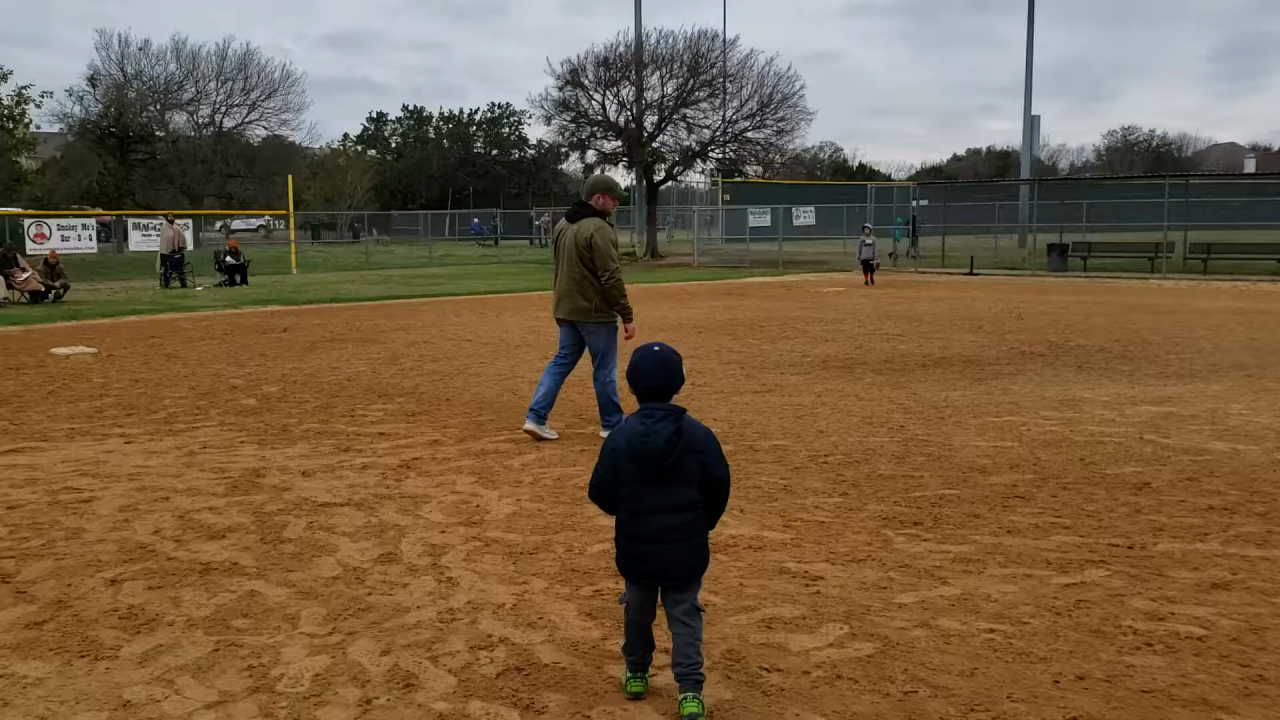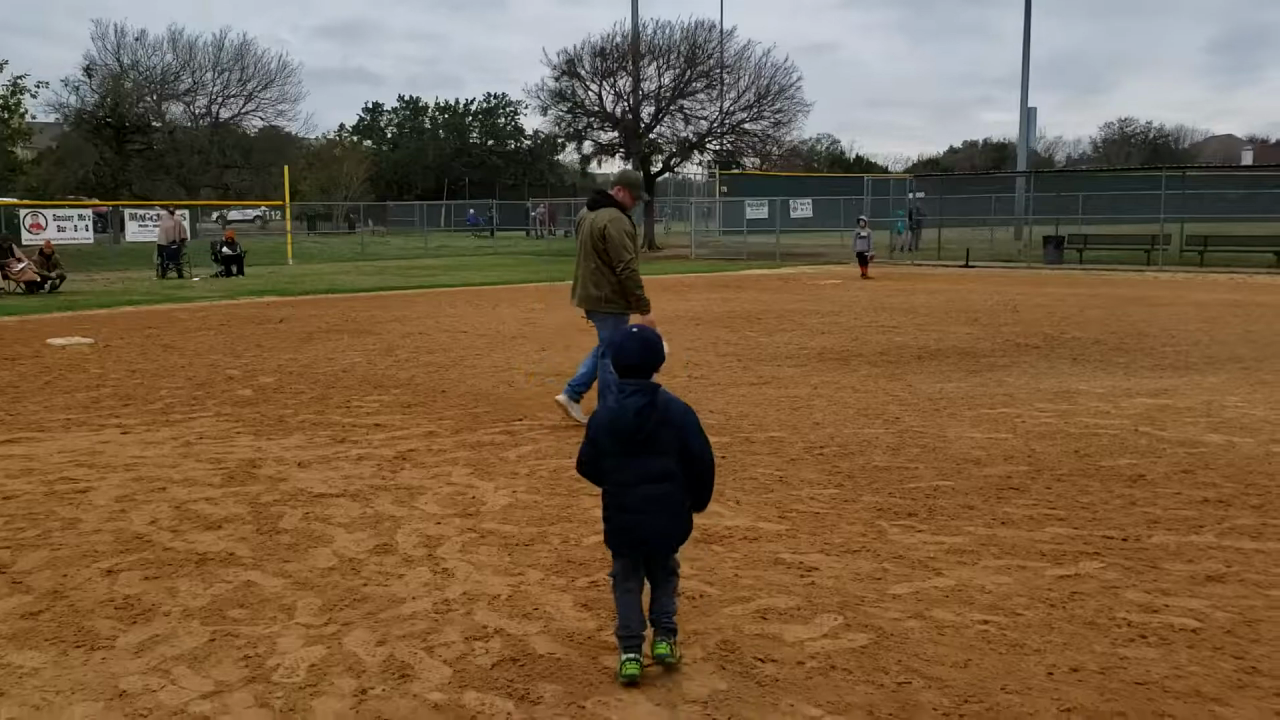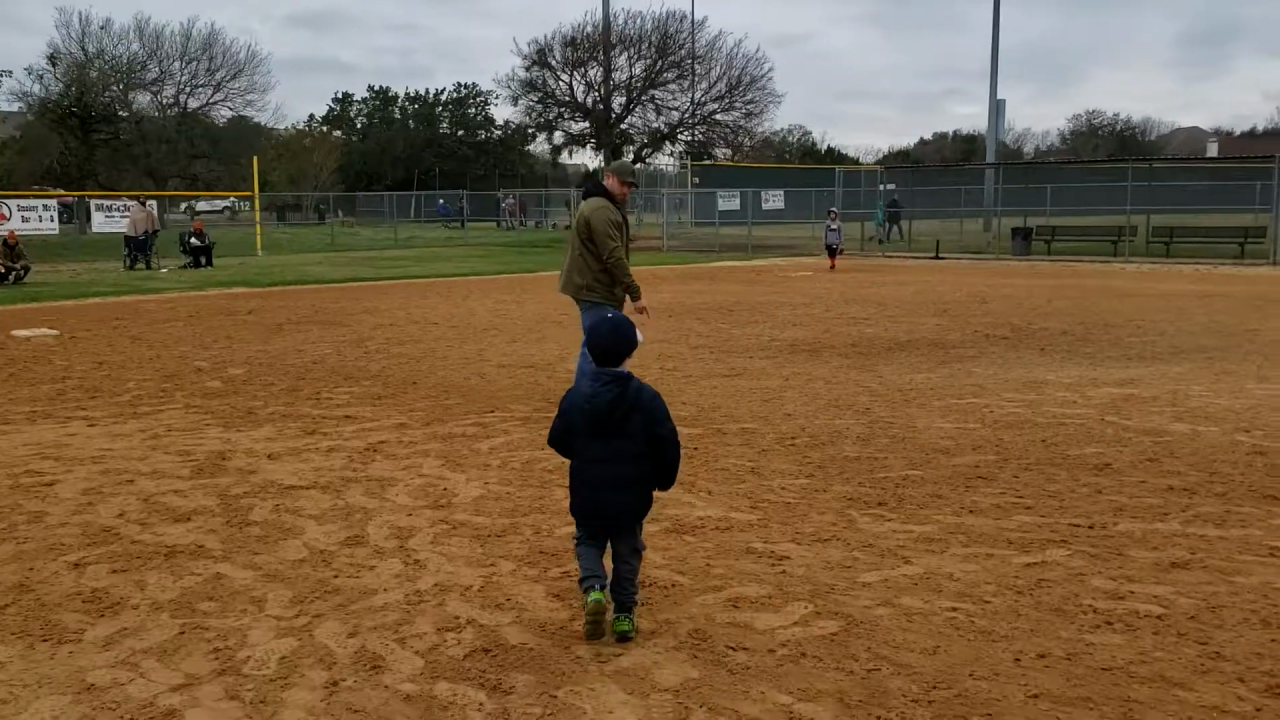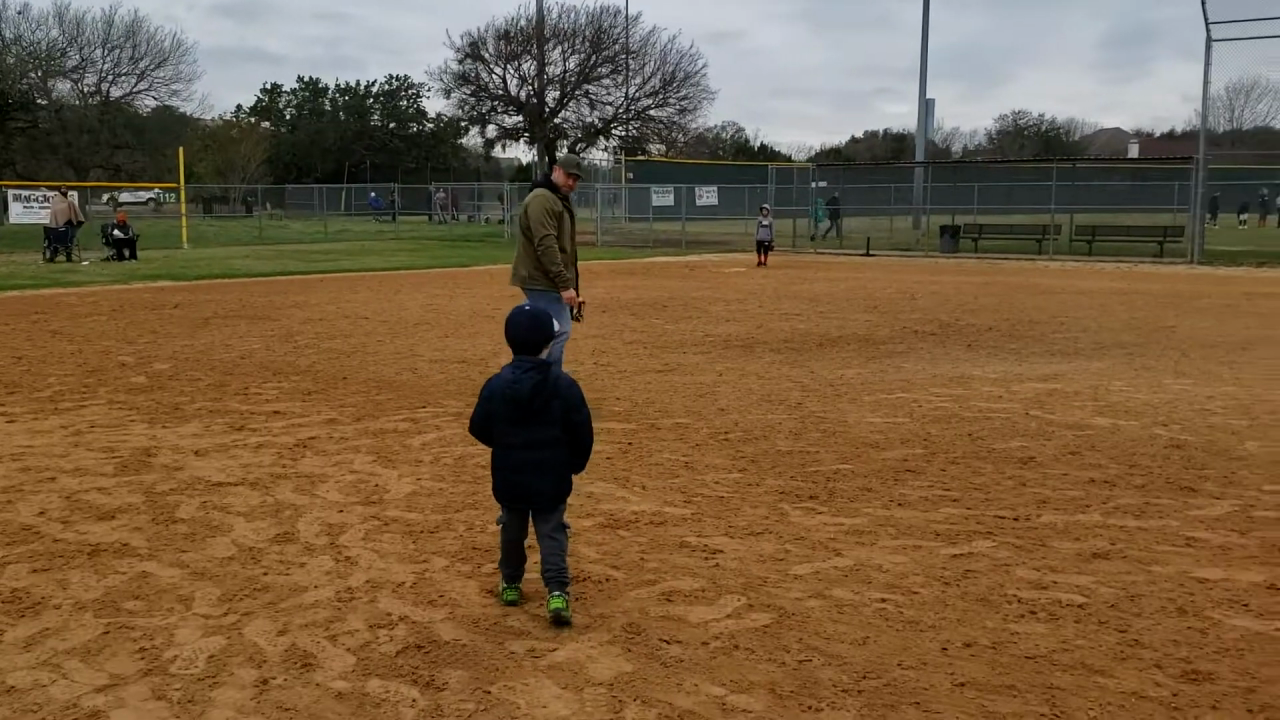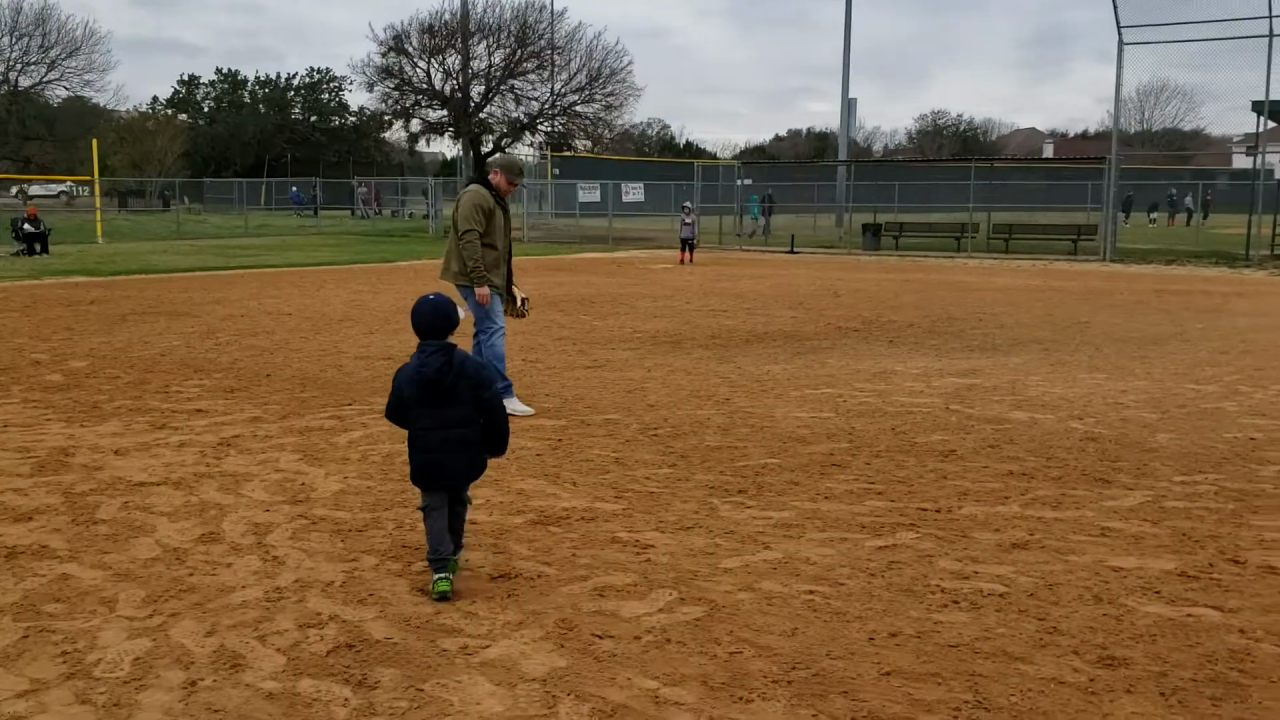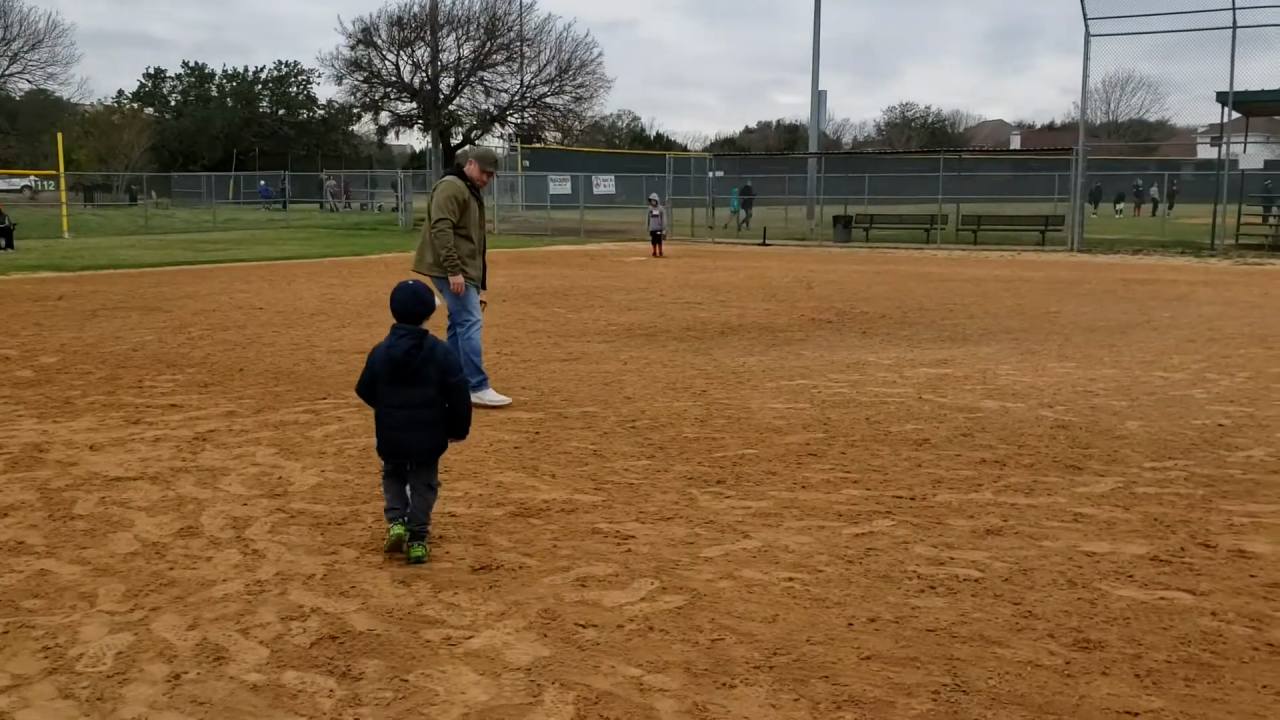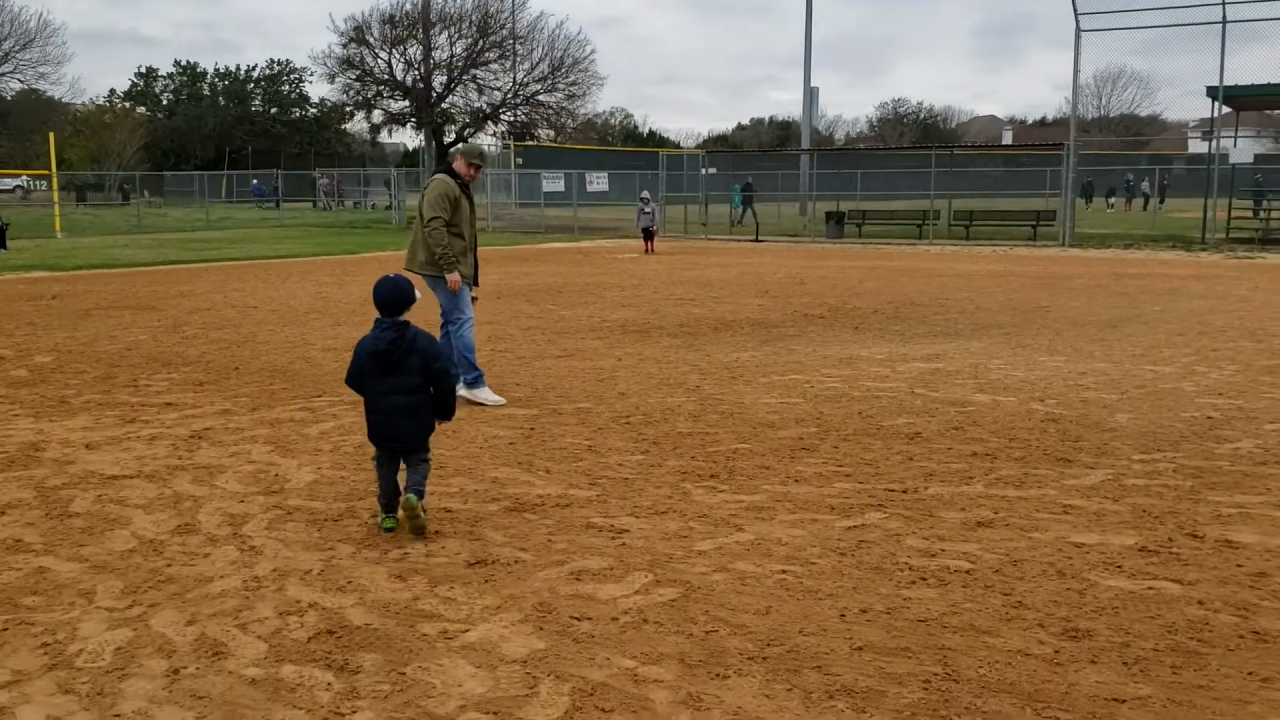
dt=0.3s
person 1, frame 1
left shoulder: (619, 438)
right shoulder: (699, 435)
left elbow: (600, 492)
right elbow: (718, 487)
right wrist: (703, 521)
left hip: (637, 545)
right hip: (686, 545)
left knee: (638, 609)
right knee: (685, 614)
left ankle: (636, 674)
person 1, frame 2
left shoulder: (604, 416)
right shoulder: (677, 411)
left elbow: (588, 466)
right elbow: (701, 463)
right wrist: (696, 503)
left hip: (623, 517)
right hip: (668, 515)
left knee: (627, 581)
right knee: (663, 573)
left ankle: (630, 653)
right ankle: (663, 639)
person 1, frame 3
left shoulder: (576, 396)
right shoulder: (647, 397)
left elbow: (558, 441)
right elbow: (667, 446)
right wrist: (662, 480)
left hip: (588, 494)
right hip: (631, 493)
left knee: (589, 544)
right knee: (627, 550)
left ankle: (594, 590)
right ankle: (624, 615)
person 1, frame 4
left shoulder: (496, 385)
right shoulder: (564, 385)
left elbow: (479, 428)
right elbow: (581, 432)
right wrist: (575, 464)
left hip: (510, 476)
right hip: (551, 477)
left knee: (513, 527)
right knee: (552, 532)
left ankle: (511, 583)
right ankle: (557, 593)
person 1, frame 5
left shoulder: (406, 372)
right shoulder: (472, 367)
left elbow: (394, 414)
right elbow: (493, 412)
right wrist: (496, 445)
left hip: (426, 458)
right hip: (465, 455)
left knee: (436, 510)
right knee: (457, 502)
left ankle: (442, 573)
right ankle: (452, 554)
person 1, frame 6
left shoulder: (380, 352)
right shoulder: (440, 352)
left elbow: (365, 391)
right elbow: (458, 396)
right wrist: (458, 430)
left hip: (392, 435)
right hip: (429, 435)
left knee: (394, 477)
right knee: (424, 483)
left ankle: (397, 525)
right ankle: (418, 539)
person 1, frame 7
left shoulder: (366, 344)
right shoulder: (423, 341)
left elbow: (354, 381)
right elbow: (444, 380)
right wrist: (445, 410)
left hip: (381, 421)
right hip: (416, 419)
left knee: (386, 463)
right knee: (418, 459)
left ankle: (388, 513)
right ankle: (413, 497)
person 2, frame 1
left shoulder: (563, 224)
right shoulder: (599, 229)
right elbow: (611, 278)
right wrist: (627, 316)
left hip: (567, 308)
right hip: (595, 311)
left knee: (562, 361)
right knee: (605, 368)
left ankle: (536, 417)
right ankle: (612, 425)
person 2, frame 2
left shoulder: (587, 212)
right shoulder: (615, 220)
right elbow: (627, 269)
right wrist: (644, 308)
left hip: (591, 294)
right hip: (608, 299)
left knee: (606, 349)
right knee: (611, 355)
left ankle: (572, 393)
person 2, frame 3
left shoulder: (593, 204)
right shoulder: (600, 208)
right elbow: (614, 257)
right wrist: (635, 294)
left hip: (590, 287)
right hip: (593, 289)
person 2, frame 4
left shoulder: (561, 201)
right shoulder: (541, 199)
right elbow: (546, 245)
left wrist: (568, 284)
right wrist: (565, 285)
left hip: (552, 282)
right hip: (542, 281)
left knee: (557, 333)
right knee: (557, 333)
person 2, frame 5
left shoulder: (497, 200)
right shoulder: (475, 196)
right elbow: (469, 241)
left wrist: (508, 284)
right wrist: (480, 282)
left hip: (492, 279)
right hip: (477, 279)
left knee: (486, 331)
right knee: (493, 330)
right ankle: (504, 396)
person 2, frame 6
left shoulder: (472, 192)
right shoulder: (451, 187)
right elbow: (442, 230)
left wrist: (479, 283)
right wrist: (454, 270)
left hip: (465, 271)
right hip: (452, 271)
left knee: (460, 324)
right knee: (470, 322)
right ankle: (478, 387)
person 2, frame 7
left shoulder: (462, 190)
right shoulder: (441, 185)
right elbow: (434, 228)
left wrist: (470, 278)
right wrist: (450, 268)
left hip: (456, 269)
right hip: (443, 268)
left knee: (453, 322)
right knee: (462, 321)
right ankle: (474, 384)
